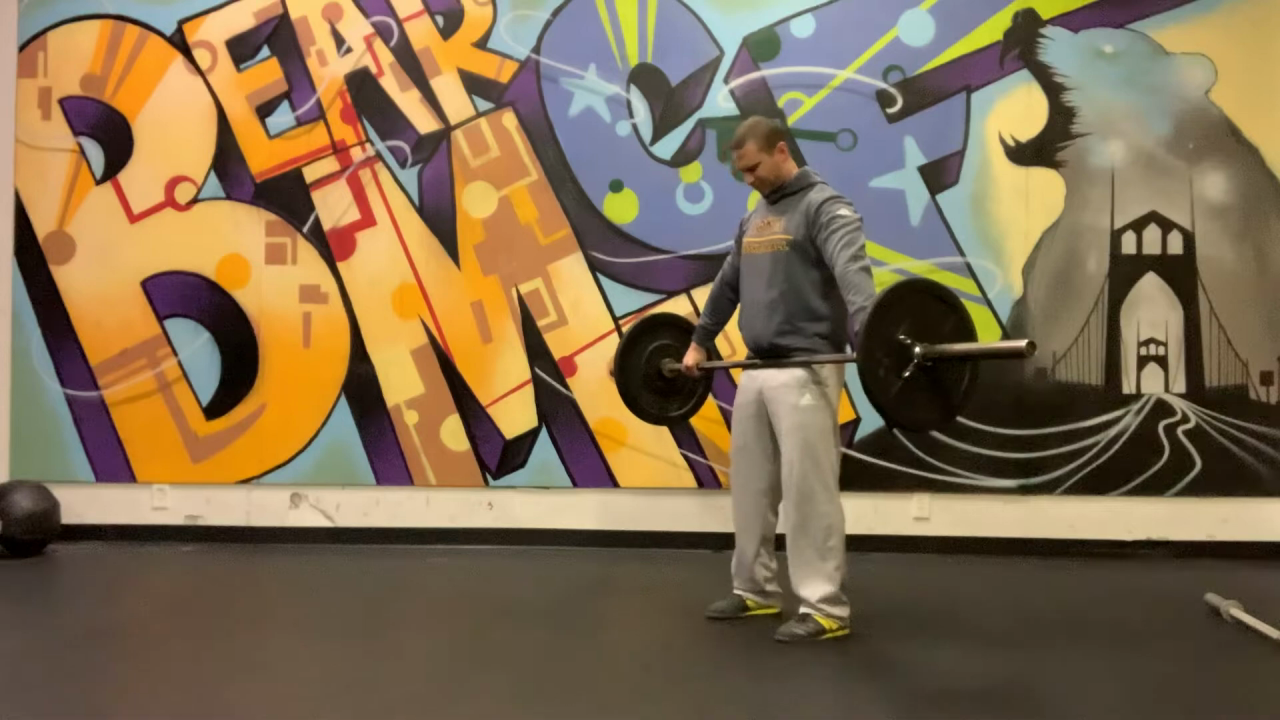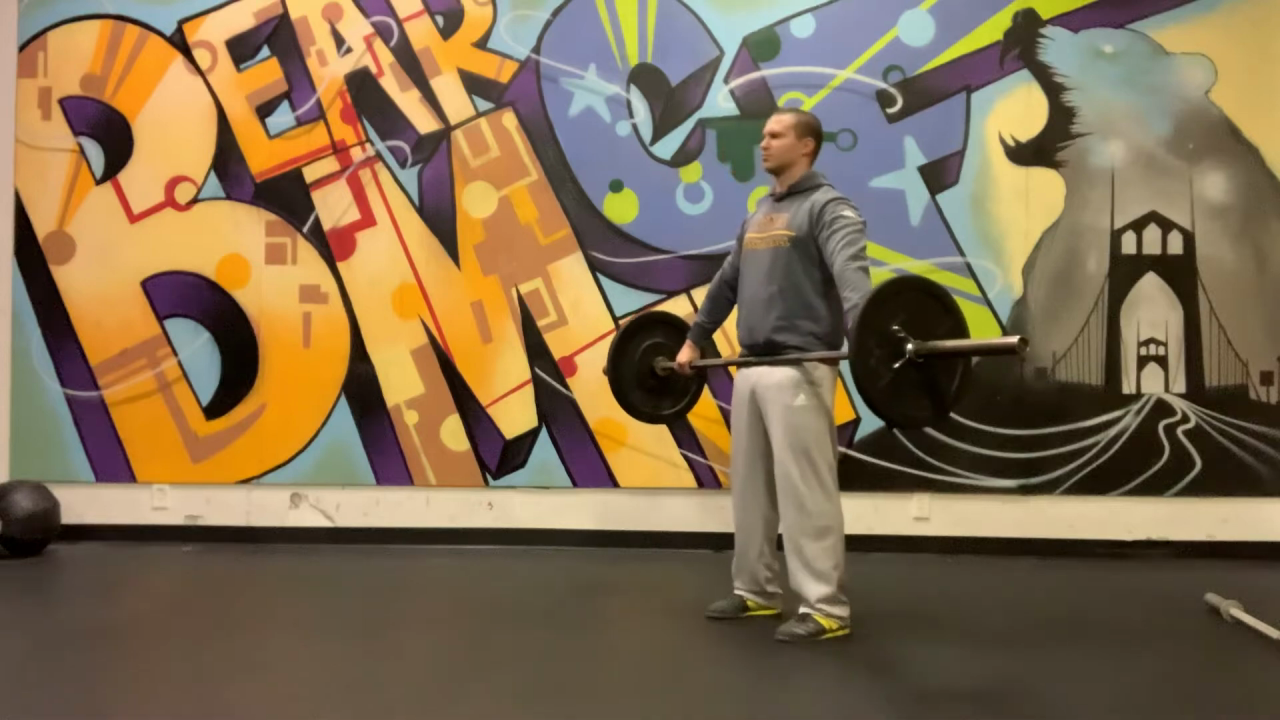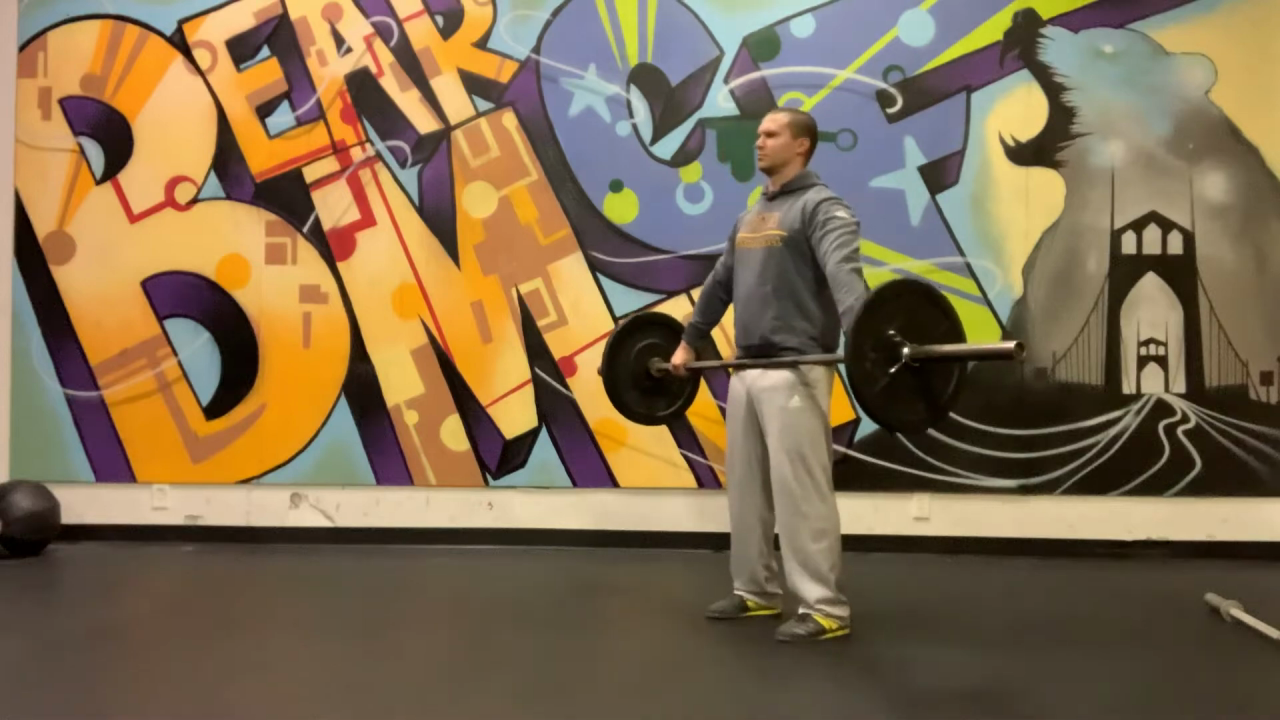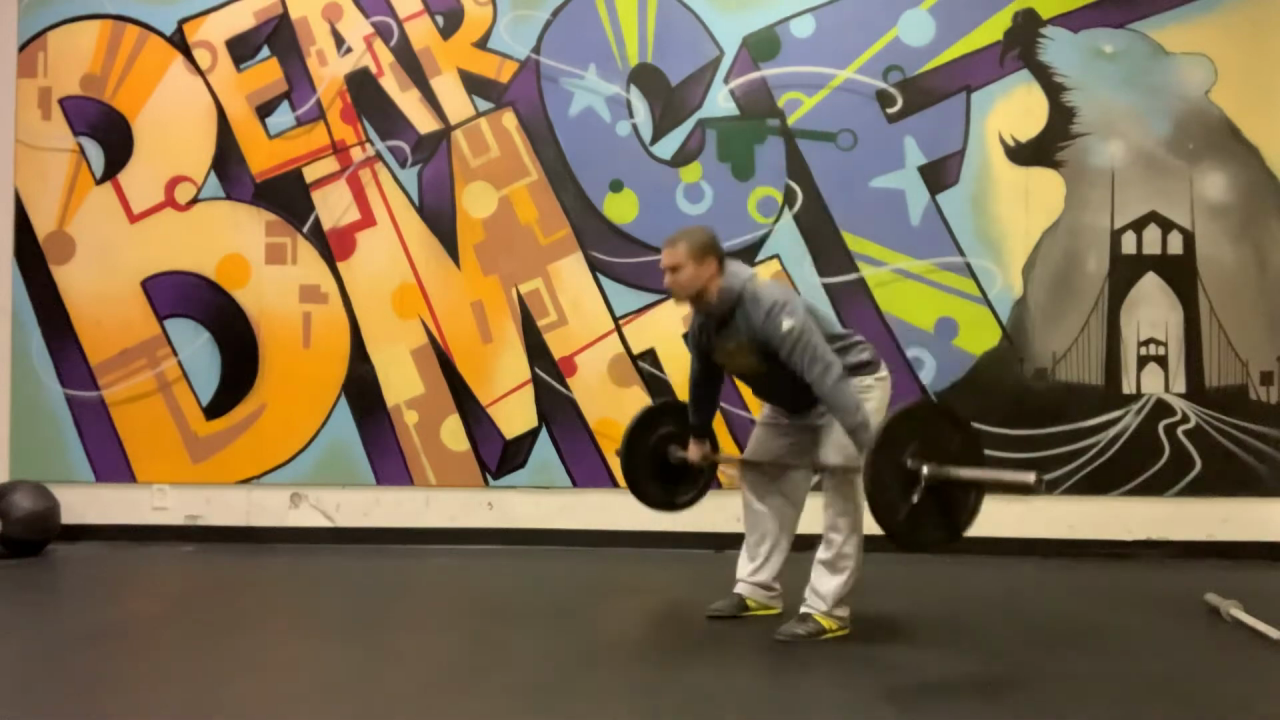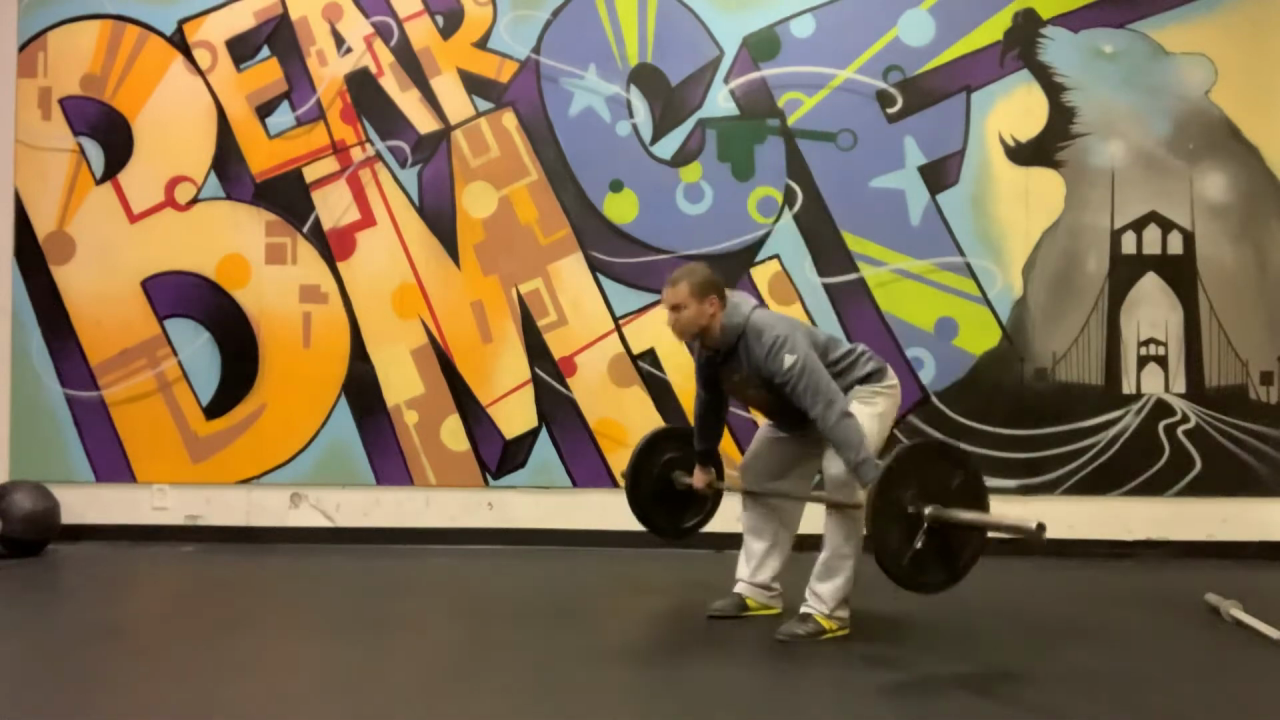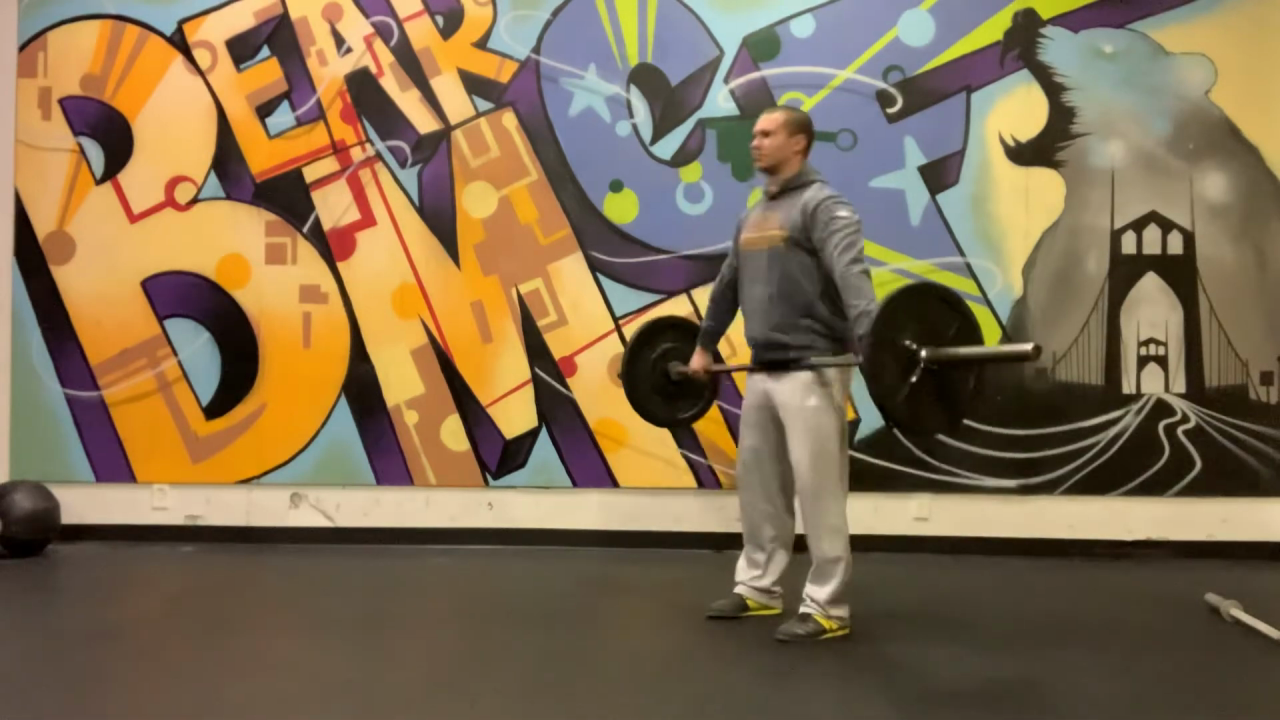
dt=0.5s
person 1, frame 1
left shoulder: (825, 207)
right shoulder: (754, 217)
left elbow: (852, 272)
right elbow: (728, 284)
right wrist: (698, 341)
left hip: (805, 371)
right hip: (755, 371)
left knee: (808, 488)
right knee: (749, 486)
left ankle: (825, 608)
right ankle: (754, 590)
person 1, frame 2
left shoulder: (828, 208)
right shoulder: (758, 214)
left elbow: (851, 271)
right elbow: (727, 282)
right wrist: (694, 339)
left hip: (799, 370)
right hip: (750, 369)
left knee: (806, 489)
right knee: (750, 486)
left ankle: (825, 607)
right ankle: (755, 590)
person 1, frame 3
left shoulder: (821, 206)
right shoulder: (751, 213)
left elbow: (843, 271)
right elbow: (719, 283)
right wrist: (689, 341)
left hip: (796, 373)
right hip: (746, 371)
left knee: (801, 488)
right knee: (745, 483)
left ankle: (824, 608)
right ankle: (756, 591)
person 1, frame 4
left shoulder: (769, 309)
right shoulder: (703, 322)
left elbow: (829, 375)
right elbow: (704, 380)
left wrist: (871, 449)
right wrist: (698, 436)
left hip: (857, 381)
left knee: (839, 484)
right knee: (758, 477)
left ankle: (826, 610)
right ankle: (757, 589)
person 1, frame 5
left shoulder: (772, 341)
right shoulder: (708, 349)
left elbow: (833, 412)
right elbow: (710, 406)
left wrist: (873, 483)
right wrist: (703, 464)
left hip: (862, 391)
left knee: (839, 481)
right knee: (756, 478)
left ankle: (827, 610)
right ankle: (756, 590)
person 1, frame 6
left shoulder: (822, 204)
right shoulder: (752, 216)
left elbow: (851, 273)
right elbow: (728, 285)
left wrist: (872, 341)
right wrist: (704, 346)
left hip: (815, 372)
right hip: (764, 373)
left knee: (817, 486)
right knee: (757, 481)
left ankle: (826, 608)
right ankle: (757, 588)
